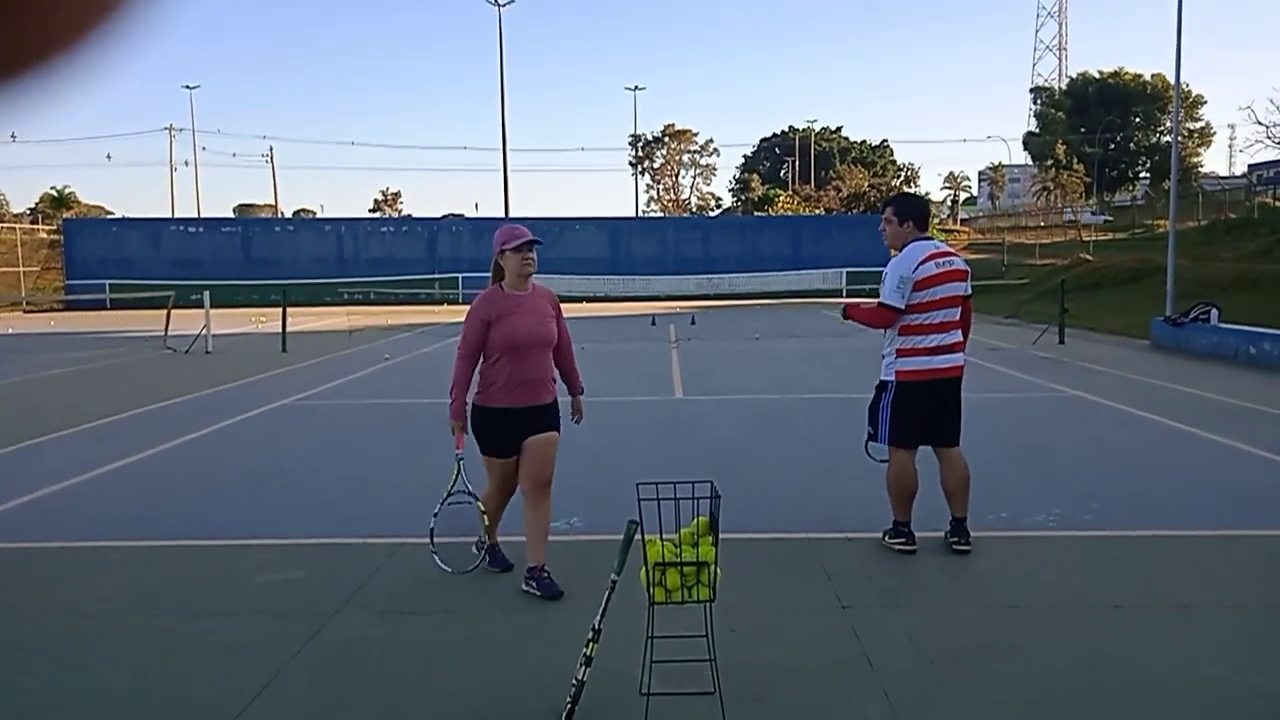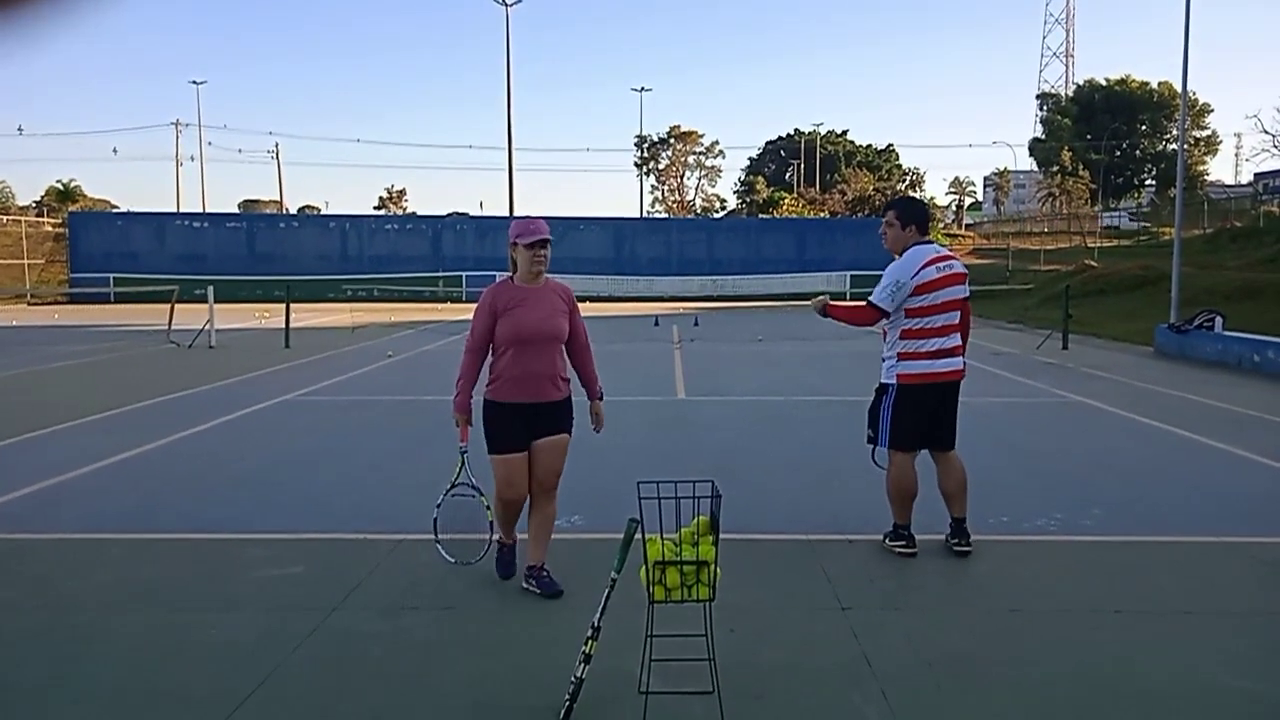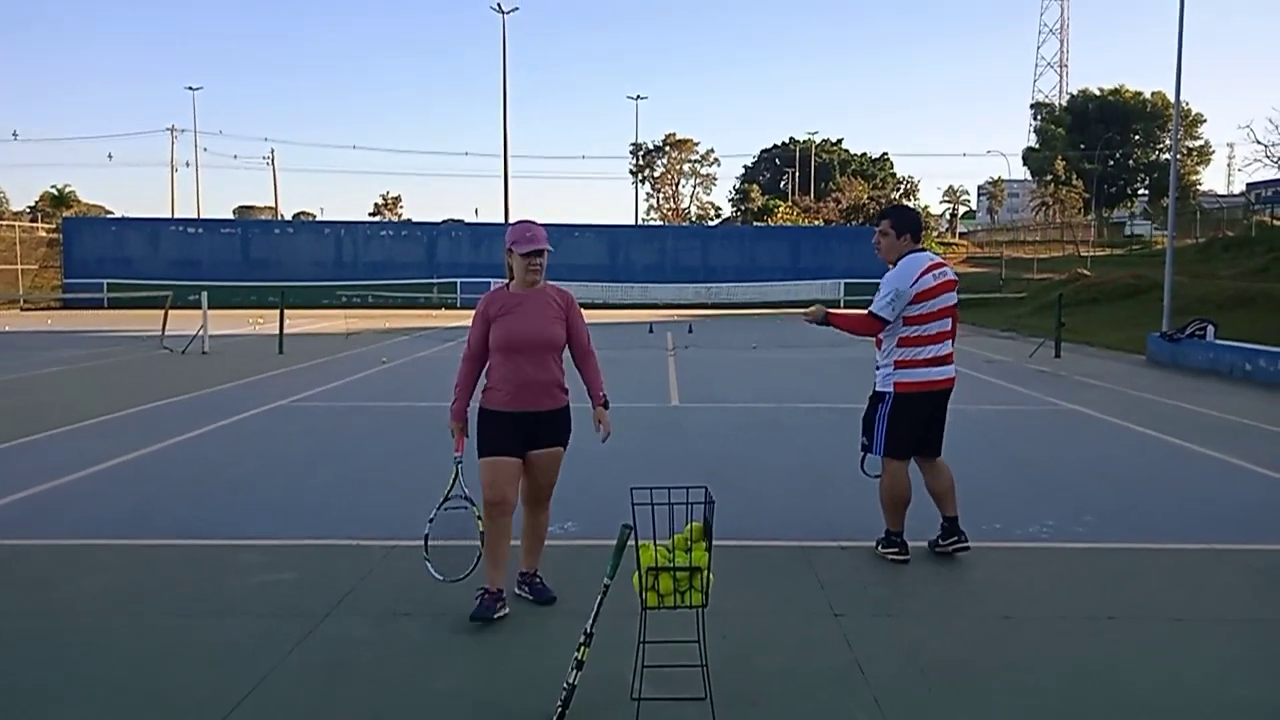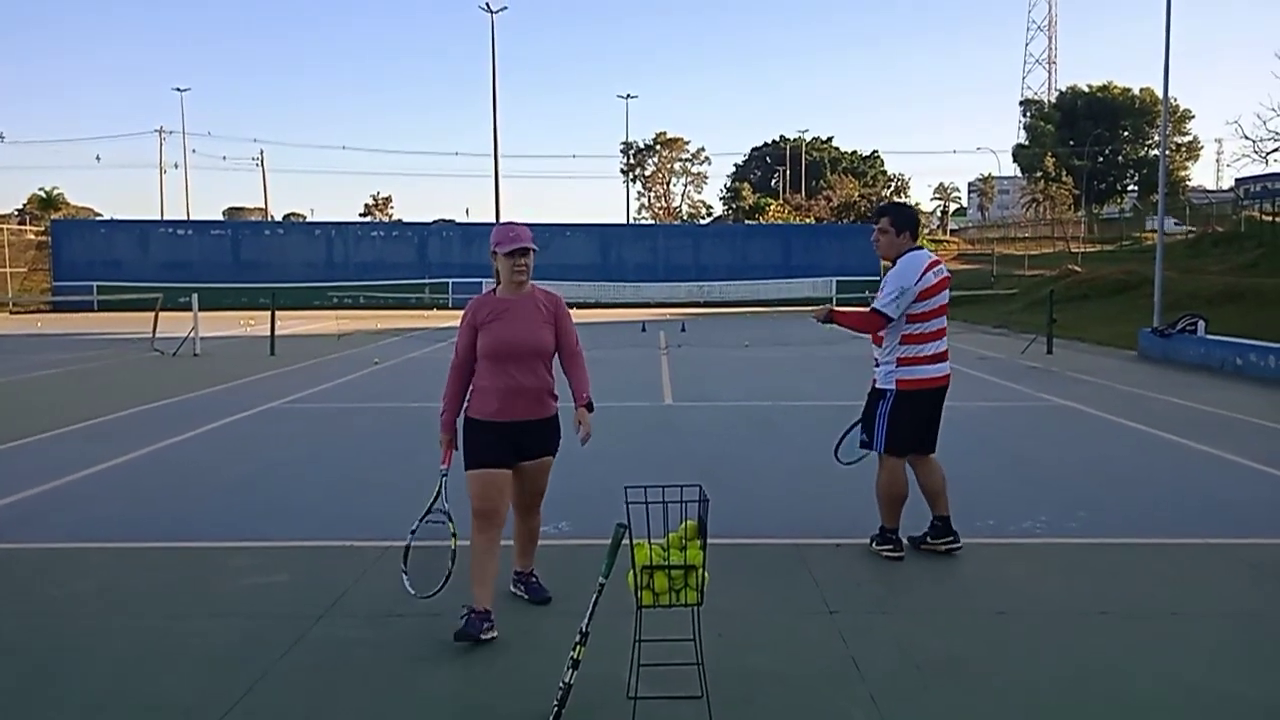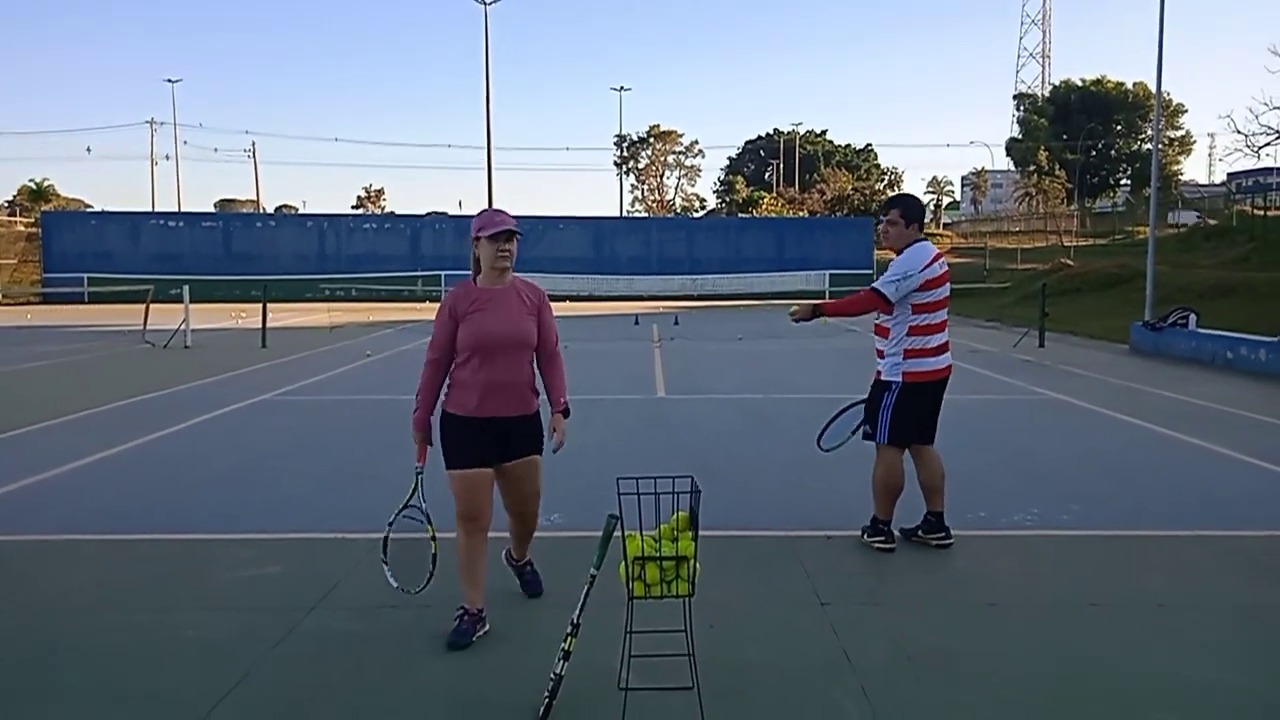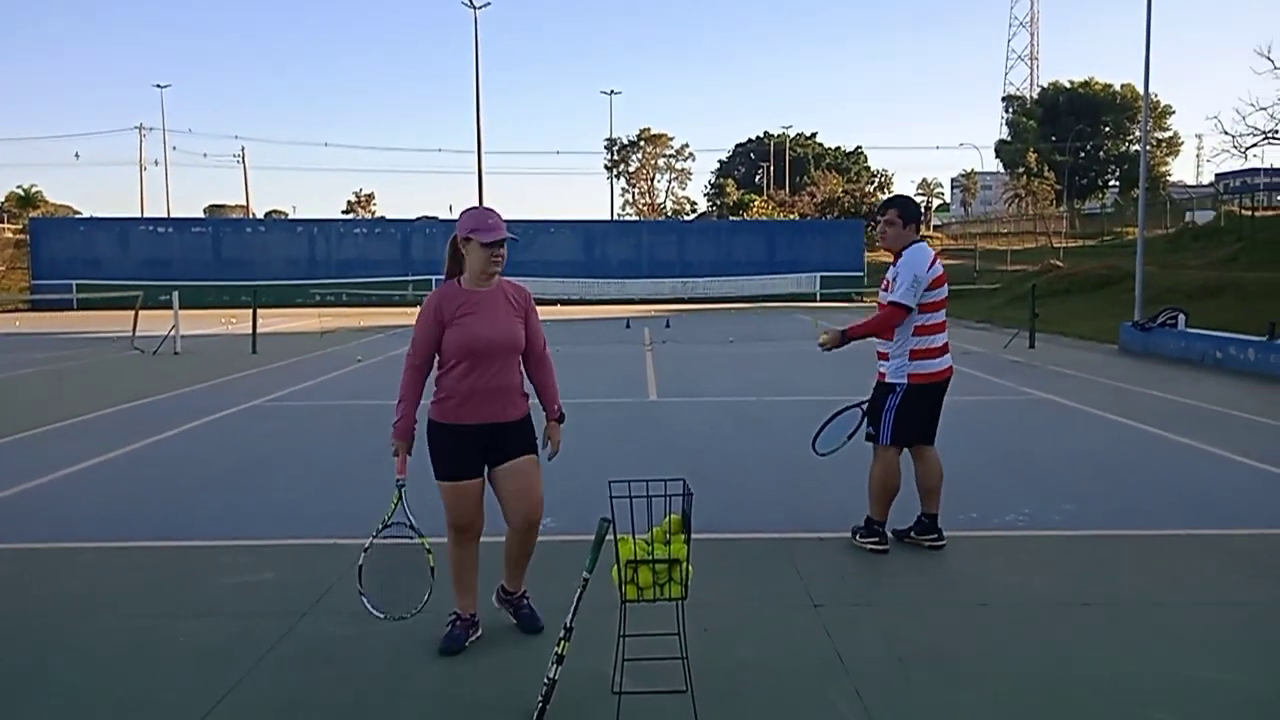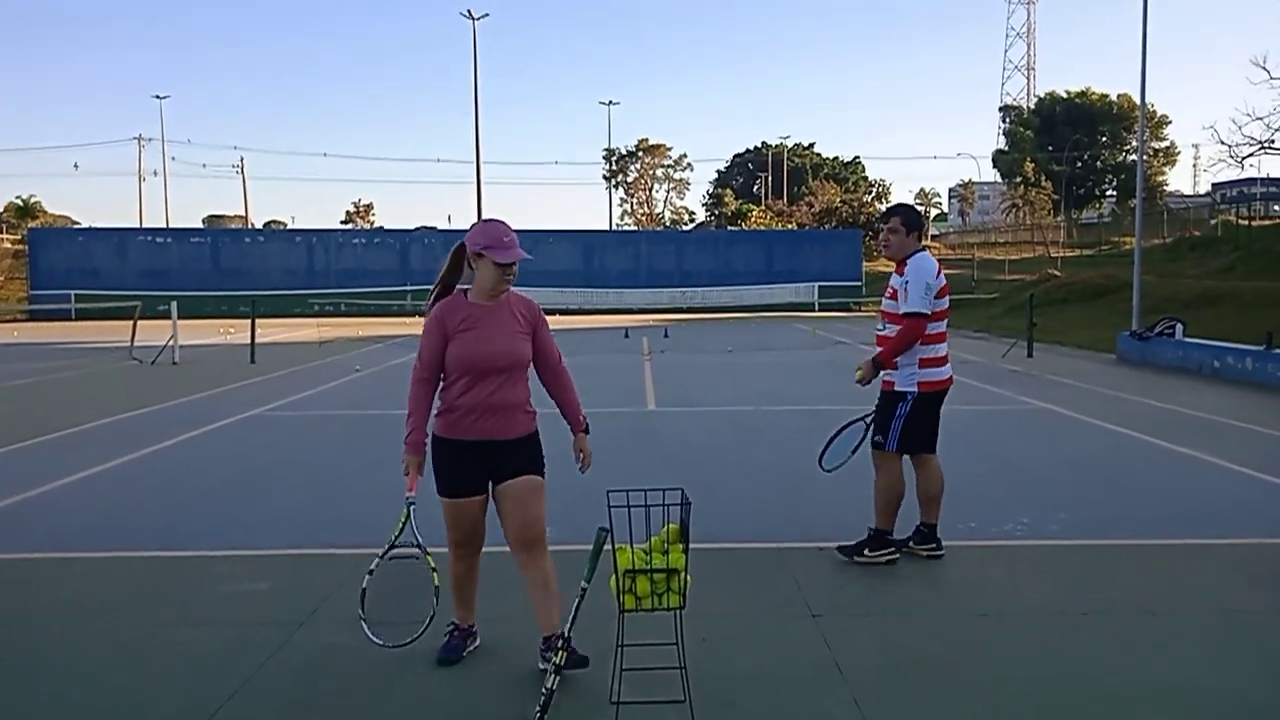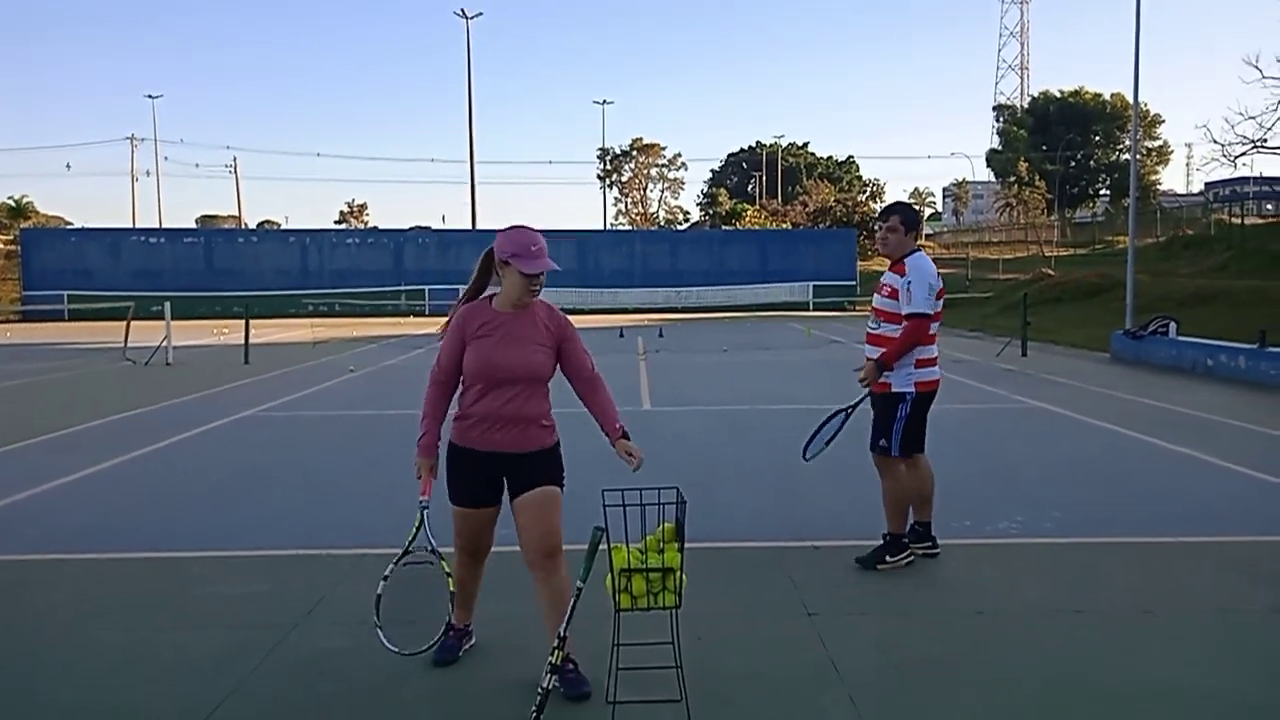
dt=0.2s
person 1, frame 1
left shoulder: (549, 299)
right shoulder: (486, 304)
left elbow: (563, 349)
right elbow: (466, 358)
left wrist: (575, 390)
right wrist: (457, 409)
left hip: (542, 409)
right hip: (495, 412)
left knee: (539, 487)
right knee: (502, 487)
left ankle: (536, 571)
right ankle: (488, 542)
person 1, frame 2
left shoulder: (563, 295)
right shoulder: (495, 296)
left elbow: (579, 348)
right elbow: (474, 351)
left wrist: (594, 395)
right wrist: (462, 401)
left hip: (555, 407)
right hip: (504, 409)
left knee: (546, 490)
right knee: (510, 495)
left ankle: (536, 569)
right ankle: (506, 541)
person 1, frame 3
left shoulder: (563, 301)
right shoulder: (491, 303)
left elbow: (584, 353)
right elbow: (472, 358)
left wrist: (599, 401)
right wrist: (458, 410)
left hip: (551, 416)
right hip: (498, 416)
left knee: (538, 501)
right knee: (497, 504)
left ankle: (528, 576)
right ankle: (494, 593)
person 1, frame 4
left shoulder: (552, 304)
right shoulder: (478, 309)
left elbow: (572, 357)
right elbow: (461, 367)
left wrist: (582, 403)
right wrist: (448, 420)
left hip: (539, 424)
right hip: (485, 426)
left knee: (528, 508)
right knee: (486, 517)
left ankle: (523, 574)
right ankle: (480, 613)
person 1, frame 5
left shoulder: (534, 296)
right shoulder: (457, 300)
left elbow: (550, 356)
right elbow: (437, 361)
left wrist: (559, 407)
right wrist: (422, 417)
left hip: (522, 420)
right hip: (465, 423)
left knee: (525, 509)
right knee: (471, 519)
left ankle: (518, 557)
right ankle: (472, 612)
person 1, frame 6
left shoulder: (519, 298)
right shoulder: (441, 301)
left elbow: (537, 359)
right elbow: (416, 366)
left wrist: (554, 414)
right wrist: (402, 426)
left hip: (513, 425)
right hip: (453, 430)
left knee: (528, 517)
right knee: (464, 529)
left ankle: (512, 591)
right ankle: (465, 618)
person 1, frame 7
left shoulder: (528, 312)
right shoulder: (445, 313)
left elbow: (553, 371)
right elbow: (424, 380)
left wrist: (578, 426)
right wrist: (413, 443)
left hip: (518, 441)
right hip: (457, 445)
left knee: (531, 540)
right knee: (464, 545)
left ankle: (552, 641)
right ankle: (463, 629)
person 1, frame 8
left shoulder: (554, 322)
right shoulder: (468, 317)
left elbow: (587, 380)
right elbow: (441, 383)
left wrist: (617, 433)
right wrist: (427, 446)
left hip: (537, 452)
right hip: (471, 453)
left knee: (547, 553)
right knee: (470, 550)
left ankle: (563, 658)
right ankle: (461, 628)
person 2, frame 1
left shoulder: (903, 264)
right shoulder: (956, 260)
left elbow: (884, 317)
right elbow: (964, 315)
left wrist: (851, 311)
left hip: (906, 374)
right hip: (949, 370)
left knee: (901, 451)
right knee: (949, 449)
left ankle: (901, 530)
right ankle: (960, 529)
person 2, frame 2
left shoulder: (904, 268)
right shoulder: (954, 264)
left elbow: (869, 315)
right elbow: (964, 318)
left wrist: (827, 308)
left hip: (908, 378)
right hip: (948, 373)
left knee: (901, 454)
right knee: (945, 452)
left ankle: (902, 533)
right ankle: (960, 531)
person 2, frame 3
left shoulder: (900, 276)
right shoulder: (943, 269)
left elbow: (870, 325)
left wrist: (827, 317)
left hip: (903, 385)
right hip: (939, 380)
left knee: (893, 461)
right knee: (929, 458)
left ankle: (894, 540)
right ankle: (952, 528)
person 2, frame 4
left shoulder: (904, 274)
right shoulder: (933, 265)
left elbow: (874, 323)
left wrist: (832, 315)
left hip: (901, 382)
right hip: (932, 377)
left knee: (891, 457)
right knee: (922, 455)
left ankle: (889, 537)
right ankle: (943, 529)
person 2, frame 5
left shoulder: (910, 262)
right shoulder: (931, 257)
left elbow: (868, 301)
left wrist: (817, 310)
left hip: (904, 374)
right hip: (932, 369)
left knee: (888, 448)
right knee: (922, 446)
left ankle: (881, 528)
right ankle: (936, 524)
person 2, frame 6
left shoulder: (910, 263)
right shoulder: (923, 258)
left elbow: (891, 318)
left wrist: (844, 337)
left hip: (907, 375)
right hip: (931, 370)
left knee: (885, 448)
right knee: (922, 446)
left ankle: (874, 529)
right ankle: (929, 525)
person 2, frame 7
left shoulder: (916, 271)
right shoulder: (912, 268)
left elbow: (912, 328)
left wrist: (876, 363)
right wrist: (884, 365)
left hip: (911, 383)
right hip: (924, 380)
left knee: (885, 455)
right knee: (923, 454)
left ankle: (882, 540)
right ankle: (927, 535)
person 2, frame 8
left shoulder: (916, 271)
right shoulder: (900, 269)
left elbow: (916, 329)
left wrist: (880, 364)
right wrist: (877, 364)
left hip: (903, 384)
right hip: (896, 382)
left knee: (887, 459)
right knee: (911, 457)
left ankle: (896, 544)
right ankle: (922, 533)
